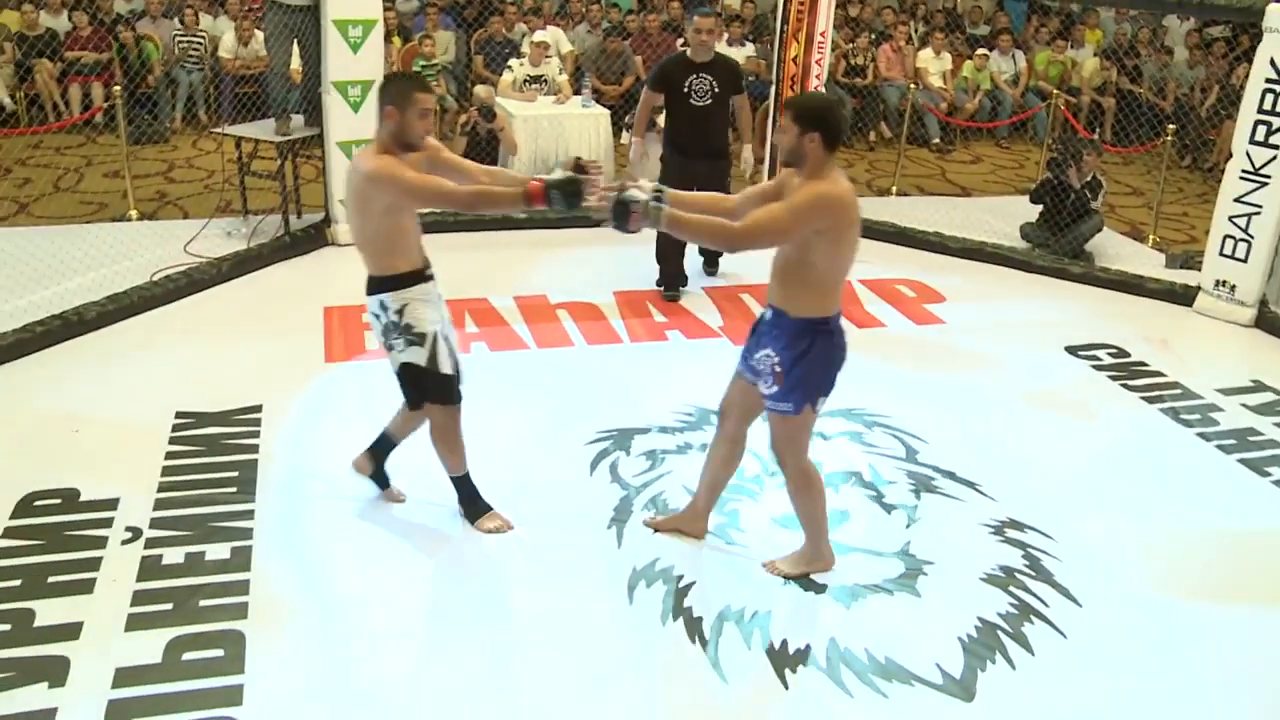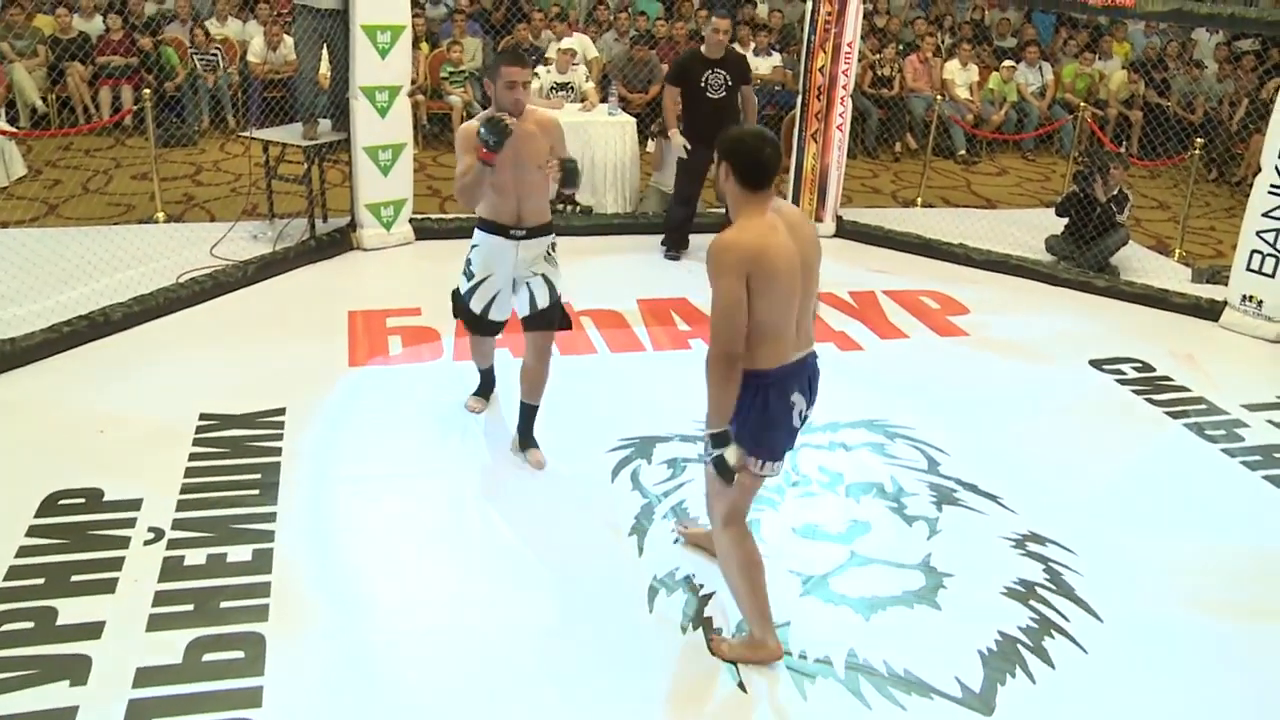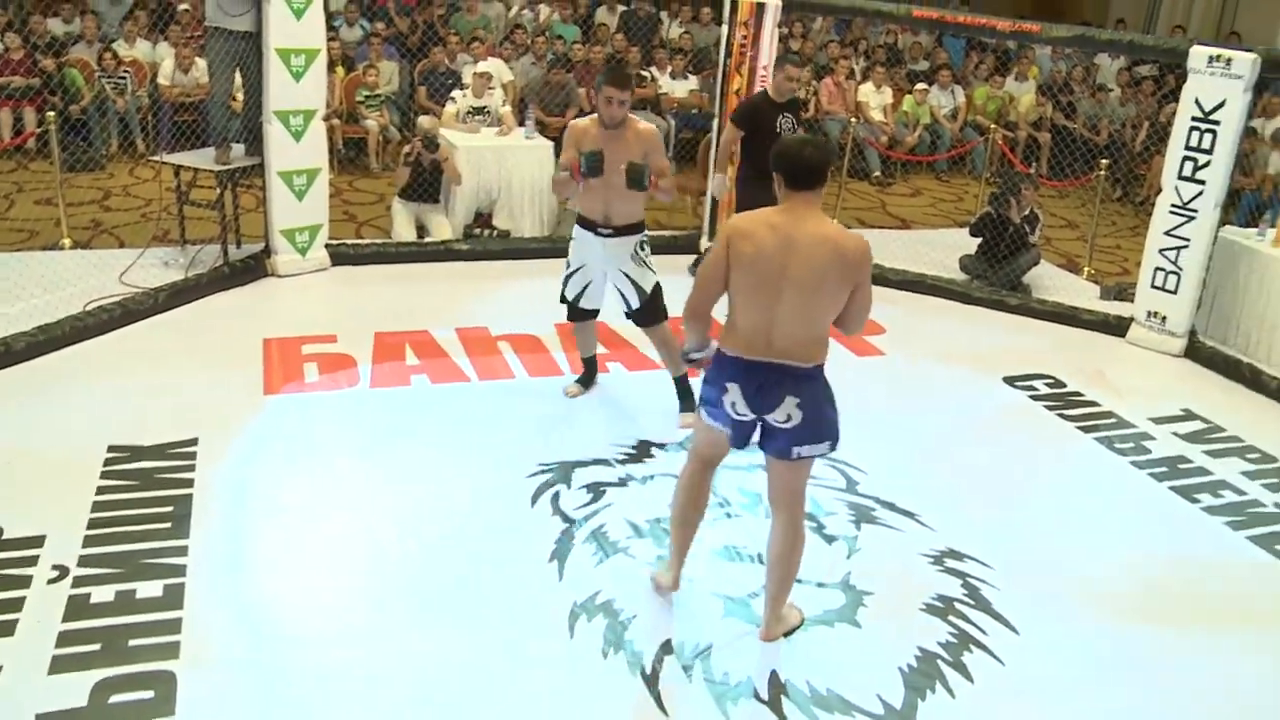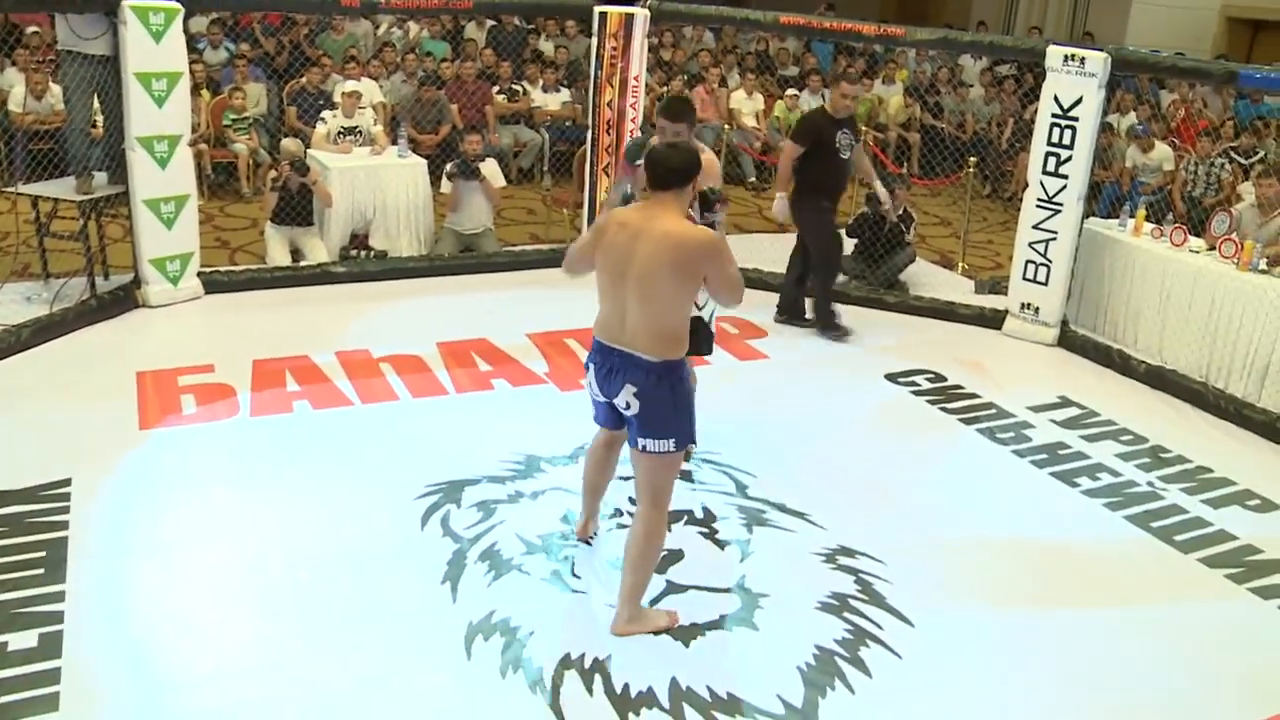
dt=1s
person 1, frame 1
left shoulder: (826, 198)
right shoulder: (798, 180)
left elbow: (736, 236)
right elbow: (730, 206)
left wrist: (654, 214)
right wrist: (658, 195)
left hip: (807, 339)
right hip: (777, 324)
left knee: (788, 452)
right knee: (729, 418)
left ankle: (817, 551)
right ankle: (695, 514)
person 1, frame 2
left shoulder: (732, 248)
right shoulder: (800, 222)
left elbow: (726, 351)
left wrist: (721, 433)
left hip: (760, 388)
right hip: (795, 383)
left knee: (729, 517)
right knee: (731, 486)
left ankle: (762, 636)
right ankle: (719, 539)
person 1, frame 3
left shoulder: (739, 229)
right shoulder: (853, 248)
left elbow: (696, 310)
right elbow: (853, 325)
left wrist: (694, 349)
left hip: (733, 374)
right hip: (798, 387)
left knee: (703, 456)
right knee: (788, 505)
left ankle: (672, 566)
right ankle: (775, 616)
person 1, frame 4
left shoulder: (610, 224)
right shoulder: (700, 242)
left elbow: (573, 265)
right elbow: (732, 296)
left hip: (604, 359)
right hip: (658, 376)
left knee: (608, 436)
right knee: (654, 500)
left ankle: (587, 519)
right ankle: (629, 613)
person 2, frame 1
left shoulder: (419, 150)
right shoulder: (374, 170)
left elbow: (483, 176)
right elbow: (463, 198)
left wrist: (550, 181)
right wrist: (541, 194)
left hip: (420, 287)
right hip: (398, 297)
left knee: (427, 395)
right knee: (445, 401)
left ankle: (373, 458)
right ankle: (469, 499)
person 2, frame 2
left shoulder: (548, 124)
right shoulder: (471, 132)
left elbow: (569, 184)
right elbow: (467, 199)
left wrist: (568, 176)
right wrist: (487, 152)
left hip: (538, 242)
right hip: (491, 241)
left knee: (541, 338)
right knee: (479, 330)
left ankle: (525, 432)
right ankle: (486, 382)
person 2, frame 3
left shoulder: (647, 134)
right shoulder: (578, 130)
left elbow: (670, 189)
right elbow: (559, 189)
left wrist: (651, 182)
right wrist: (578, 171)
left hip: (629, 239)
right hip: (587, 235)
left knee: (653, 321)
right knee: (580, 315)
left ankle: (685, 393)
right ankle: (589, 372)
person 2, frame 4
left shoulder: (703, 162)
right shoulder: (653, 148)
left elbow: (718, 226)
right elbow: (620, 199)
left wrist: (711, 214)
right wrist: (630, 165)
left knee: (681, 352)
person 3, frame 1
left shoulder: (730, 68)
right shoulder: (670, 66)
left elbow: (742, 106)
right elbow: (647, 101)
left wrist: (747, 146)
right wrist: (637, 139)
left hip: (716, 156)
right hip: (677, 155)
left ankle: (710, 258)
right ankle: (671, 280)
person 3, frame 2
left shoulder: (739, 62)
right shoulder: (686, 61)
left elbow: (747, 96)
right elbow: (670, 96)
right wrist: (674, 132)
right hip: (695, 140)
right knee: (685, 192)
right ankle: (674, 242)
person 3, frame 3
left shoulder: (794, 104)
right shoulder: (753, 104)
left elbow: (797, 136)
right elbow: (728, 137)
right wrist: (720, 174)
left hip: (771, 180)
right hip: (753, 181)
left ankle: (703, 264)
person 3, frame 4
left shoulder: (849, 122)
right shoulder: (813, 121)
left elbow: (857, 154)
right elbow: (787, 156)
left wrist: (877, 185)
right wrist: (782, 195)
left hip: (826, 202)
right hip: (809, 201)
left knee: (806, 256)
right knee: (828, 258)
left ankle: (788, 310)
right ankle: (825, 319)
